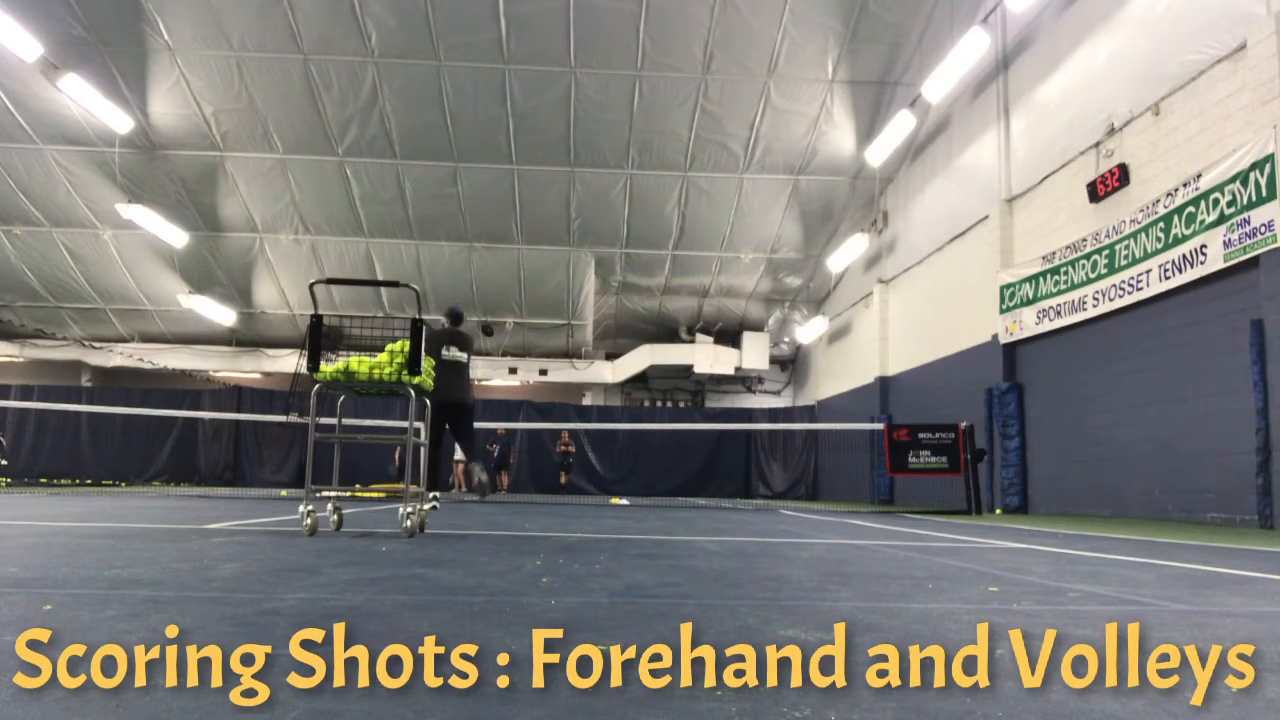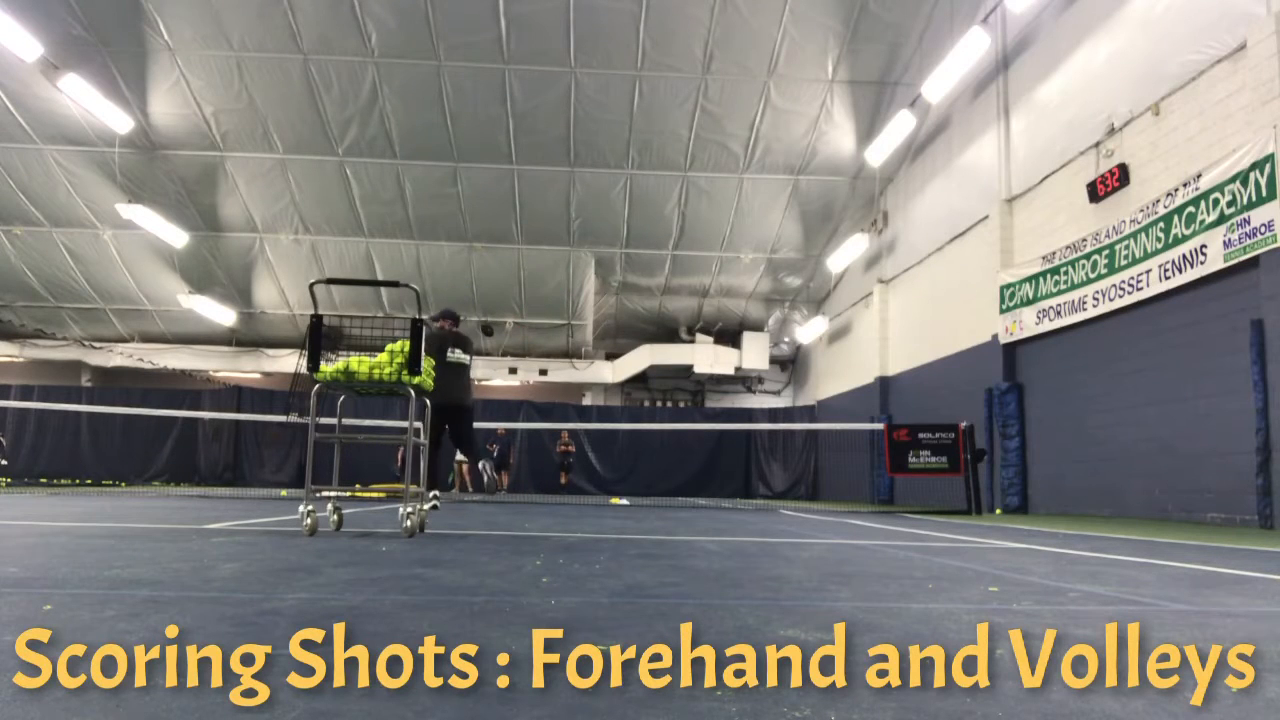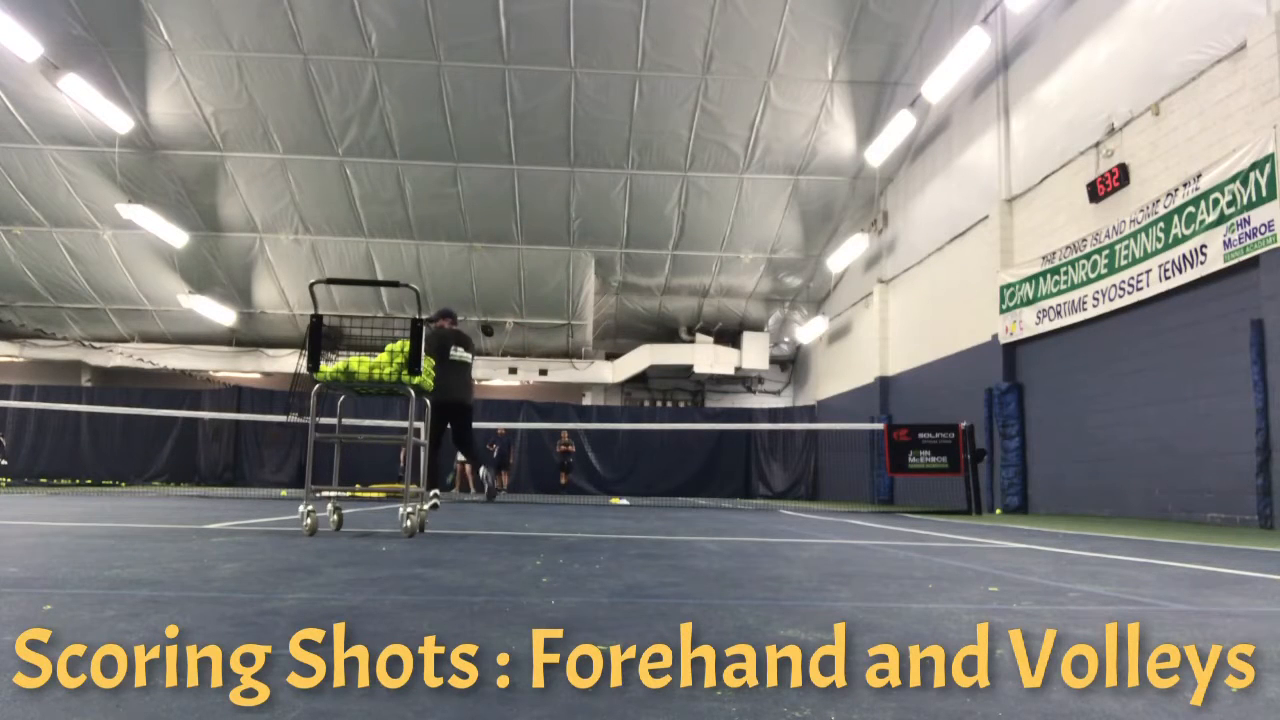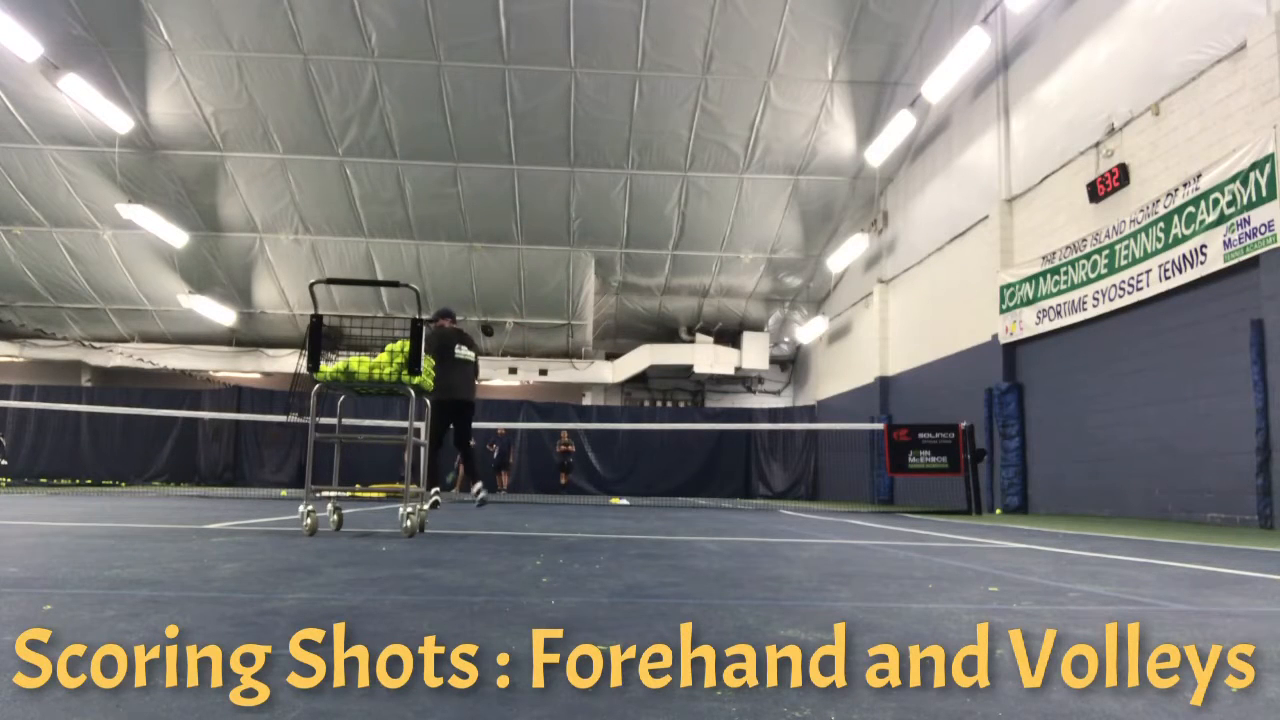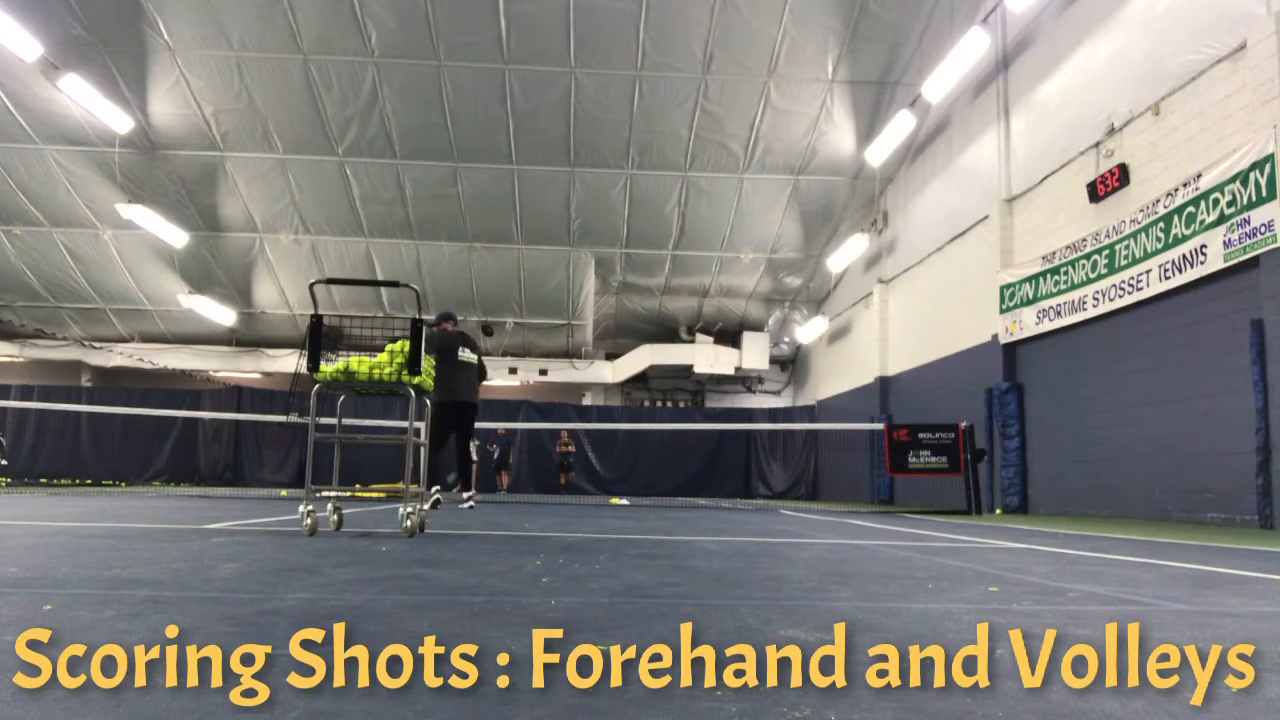
dt=0.1s
person 1, frame 1
left shoulder: (434, 336)
right shoulder: (468, 341)
left hip: (437, 400)
right hip: (463, 401)
left knee: (432, 448)
right knee: (467, 442)
left ankle: (432, 495)
right ankle: (476, 467)
person 1, frame 2
left shoulder: (434, 338)
right shoulder: (467, 343)
left hip: (437, 401)
right hip: (462, 402)
left knee: (431, 448)
right knee: (467, 443)
left ankle: (432, 494)
right ankle: (482, 463)
person 1, frame 3
left shoulder: (437, 337)
right shoulder: (468, 342)
left elbow: (424, 355)
left hip: (440, 399)
right hip: (464, 400)
left knee: (432, 447)
right knee: (466, 443)
left ankle: (433, 493)
right ankle: (483, 470)
person 1, frame 4
left shoulder: (439, 335)
right shoulder: (470, 342)
left elbow: (423, 354)
left hip: (443, 397)
right hip: (467, 399)
left knee: (433, 446)
right knee: (464, 444)
left ankle: (434, 491)
right ankle: (477, 486)
person 1, frame 5
left shoulder: (445, 337)
right shoulder: (473, 344)
left elbow: (425, 345)
right elbow: (482, 374)
left hip: (448, 400)
right hip: (471, 402)
left knee: (434, 446)
right knee: (463, 448)
left ankle: (434, 490)
right ankle: (468, 494)
